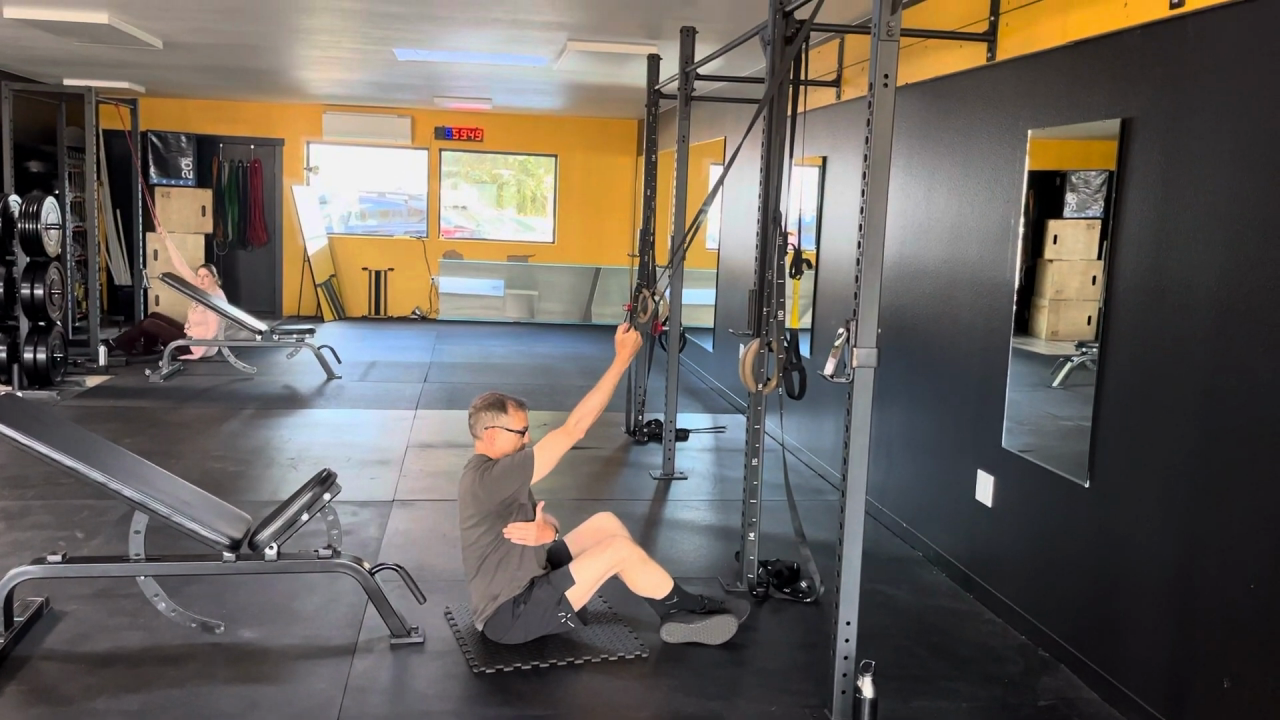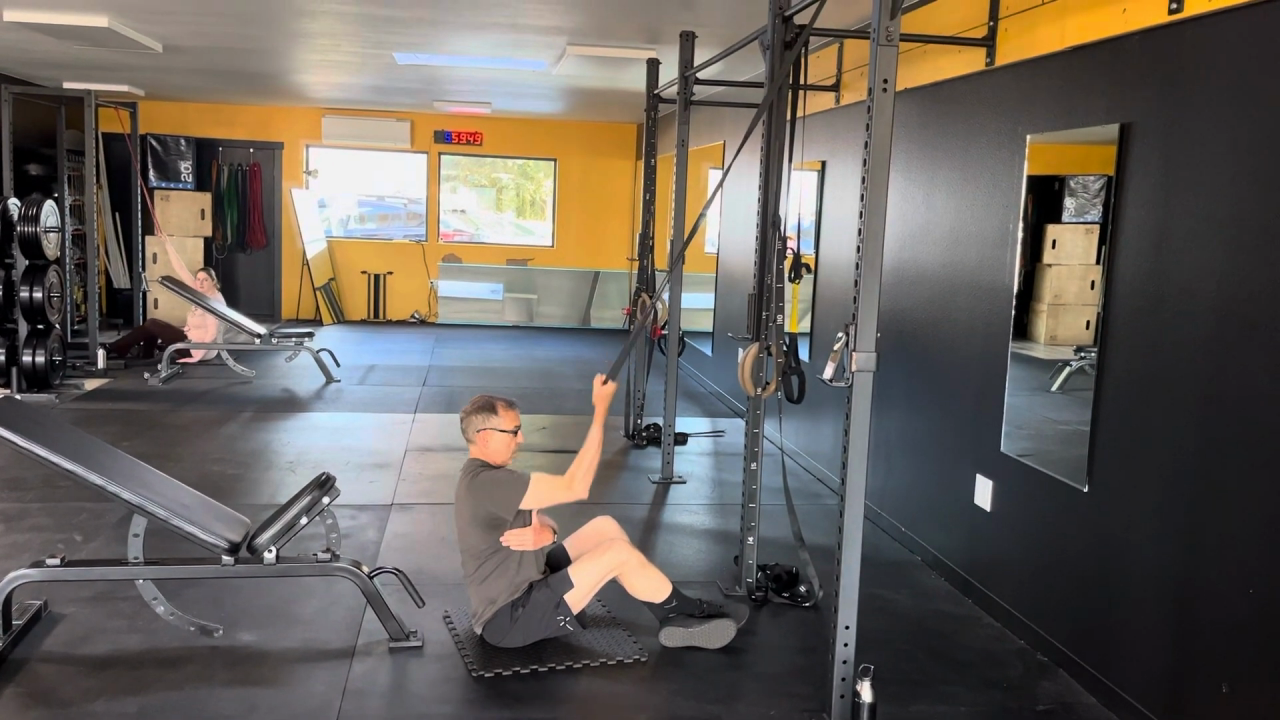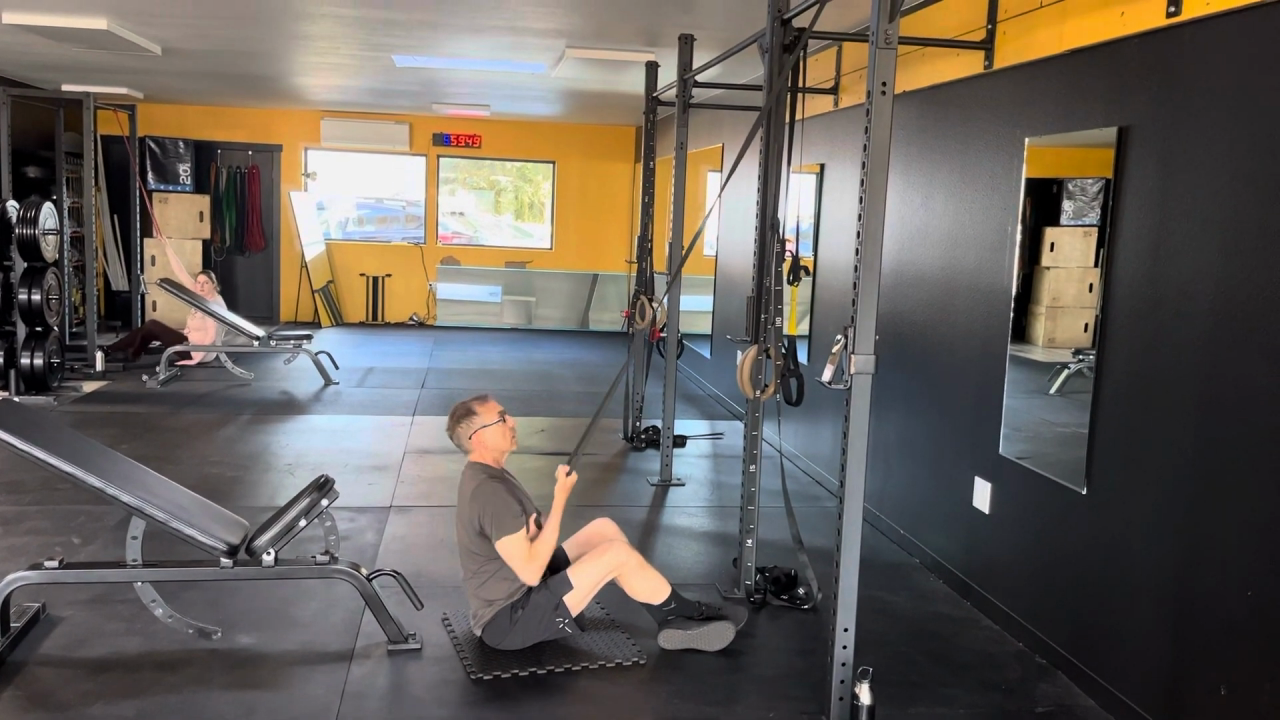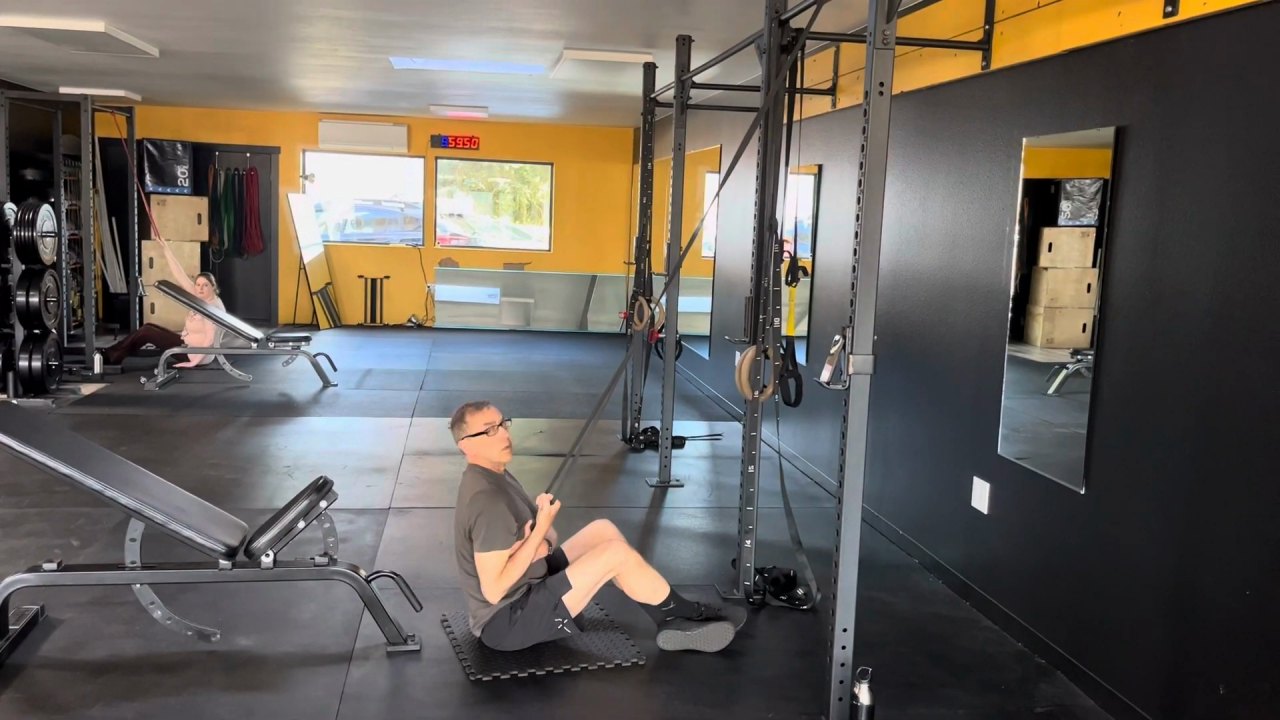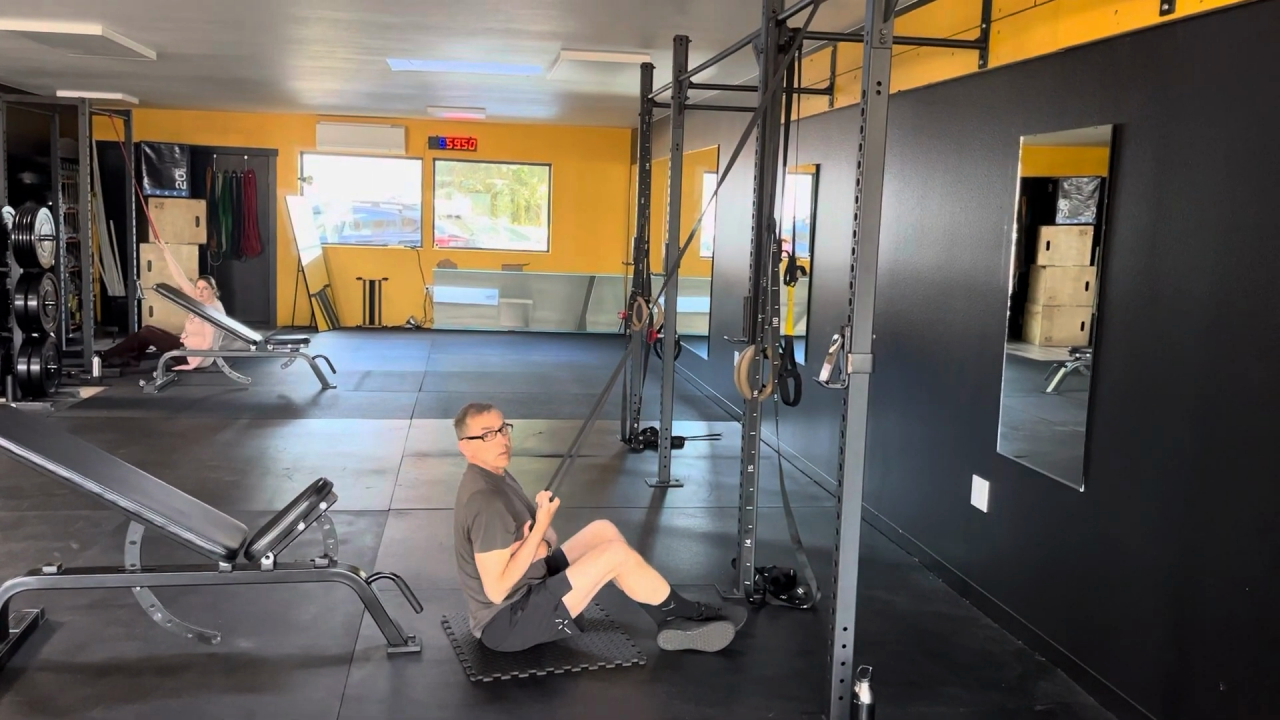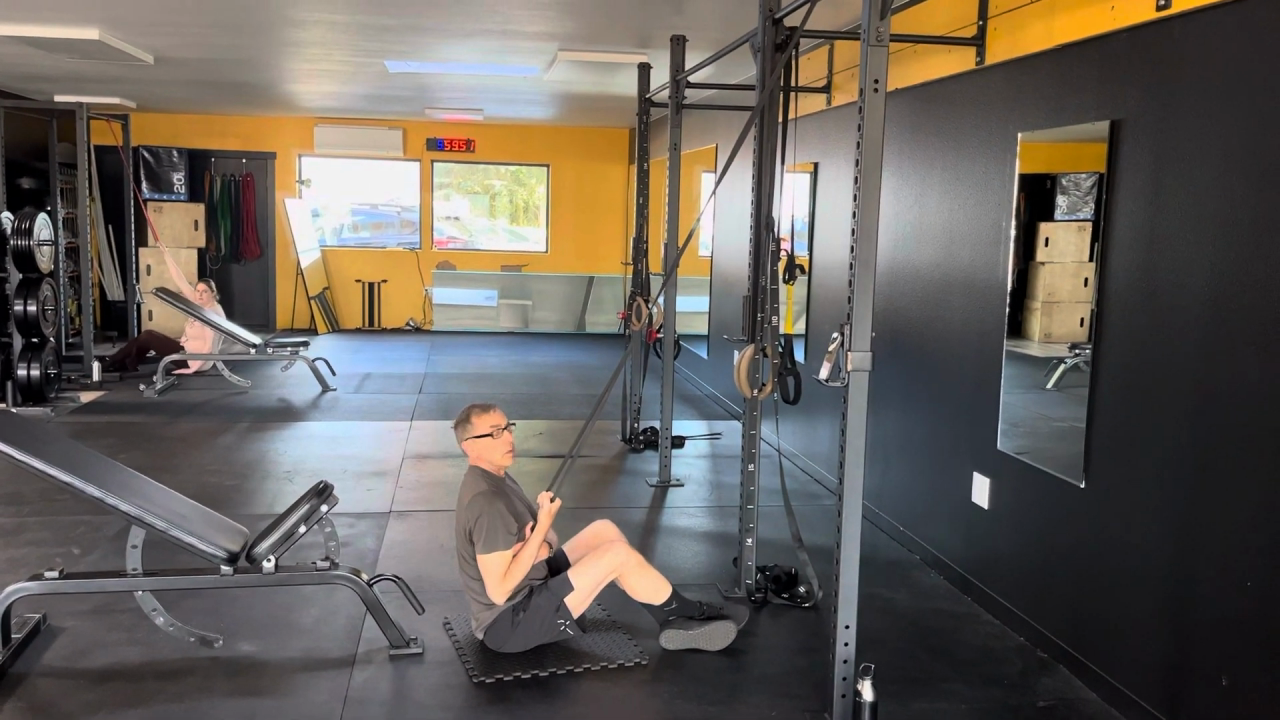
dt=0.4s
person 1, frame 1
left shoulder: (489, 472)
right shoulder: (492, 478)
left elbow: (540, 516)
right elbow: (573, 430)
left wrist: (548, 531)
right wrist: (622, 358)
left hip: (522, 585)
right hip: (510, 615)
left knee: (604, 523)
right knee: (619, 548)
left ankle: (680, 611)
right ankle: (694, 608)
person 1, frame 2
left shoulder: (486, 475)
right shoulder: (487, 484)
left elbow: (540, 517)
right elbow: (575, 488)
left wrist: (545, 535)
right wrist: (600, 411)
left hip: (522, 585)
right hip: (508, 618)
left knee: (605, 527)
right knee: (619, 552)
left ankle: (677, 616)
right ankle: (694, 614)
person 1, frame 3
left shoulder: (491, 475)
right shoulder: (488, 492)
right elbow: (532, 572)
left wrist: (538, 539)
right wrist: (560, 499)
left hip: (518, 594)
right hip: (508, 621)
left knee: (604, 529)
right knee: (618, 553)
left ankle: (676, 621)
right ankle: (694, 615)
person 1, frame 4
left shoulder: (495, 476)
right shoulder: (486, 500)
left elbow: (548, 535)
right elbow: (494, 590)
left wrist: (542, 546)
right wrist: (540, 531)
left hip: (525, 589)
right hip: (506, 622)
left knee: (603, 530)
right knee: (617, 553)
left ankle: (674, 621)
right ankle: (693, 614)
person 1, frame 5
left shoulder: (497, 477)
right shoulder: (484, 500)
left elbow: (548, 536)
right elbow: (496, 589)
left wrist: (542, 545)
right wrist: (541, 527)
left hip: (526, 588)
right hip: (506, 622)
left knee: (602, 531)
right knee: (616, 554)
left ankle: (675, 621)
right ankle: (694, 615)
person 1, frame 6
left shoulder: (496, 479)
right shoulder: (487, 502)
left elbow: (548, 538)
right elbow: (499, 590)
left wrist: (543, 546)
right wrist: (543, 527)
left hip: (525, 592)
right hip: (509, 624)
left knee: (602, 530)
right knee: (618, 554)
left ankle: (677, 619)
right ankle: (695, 614)
